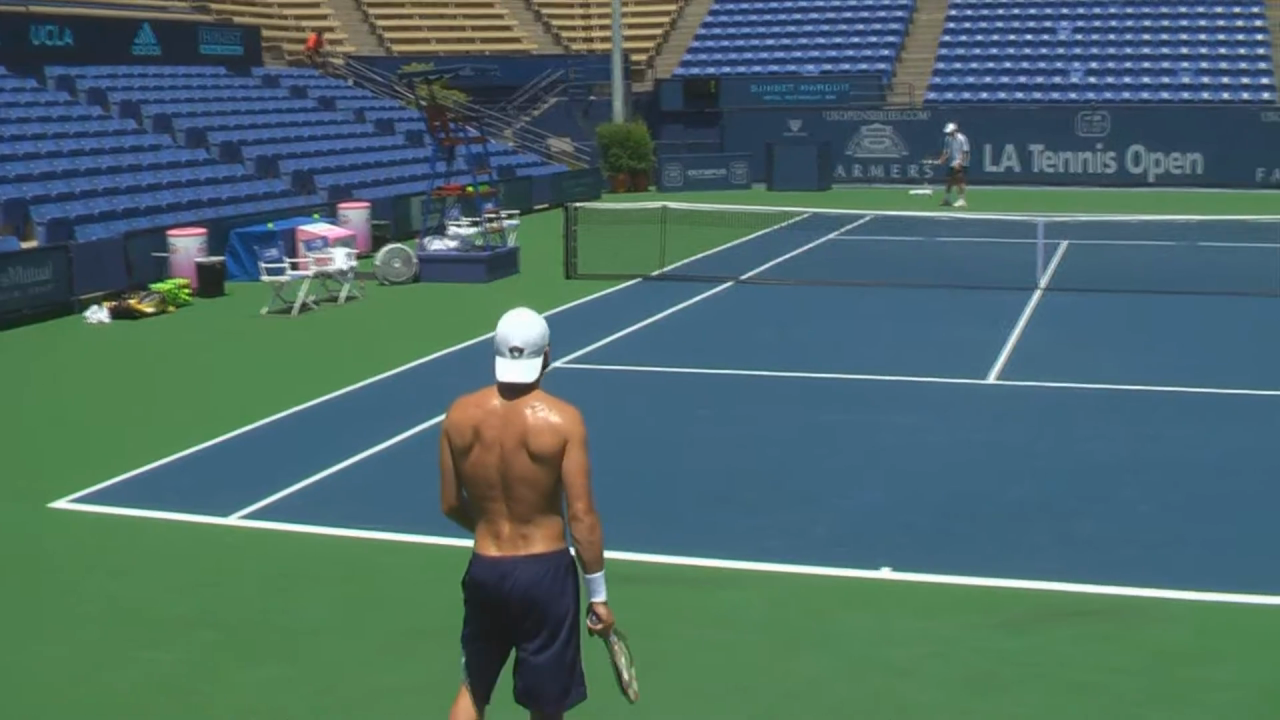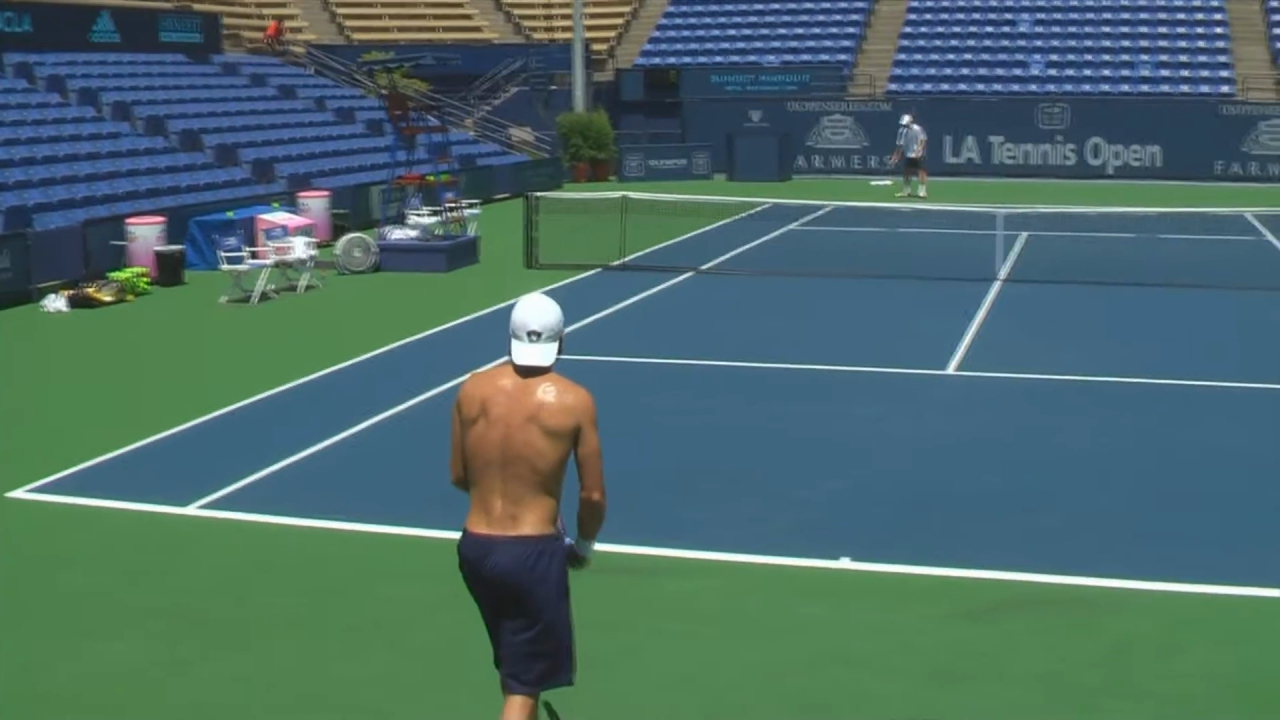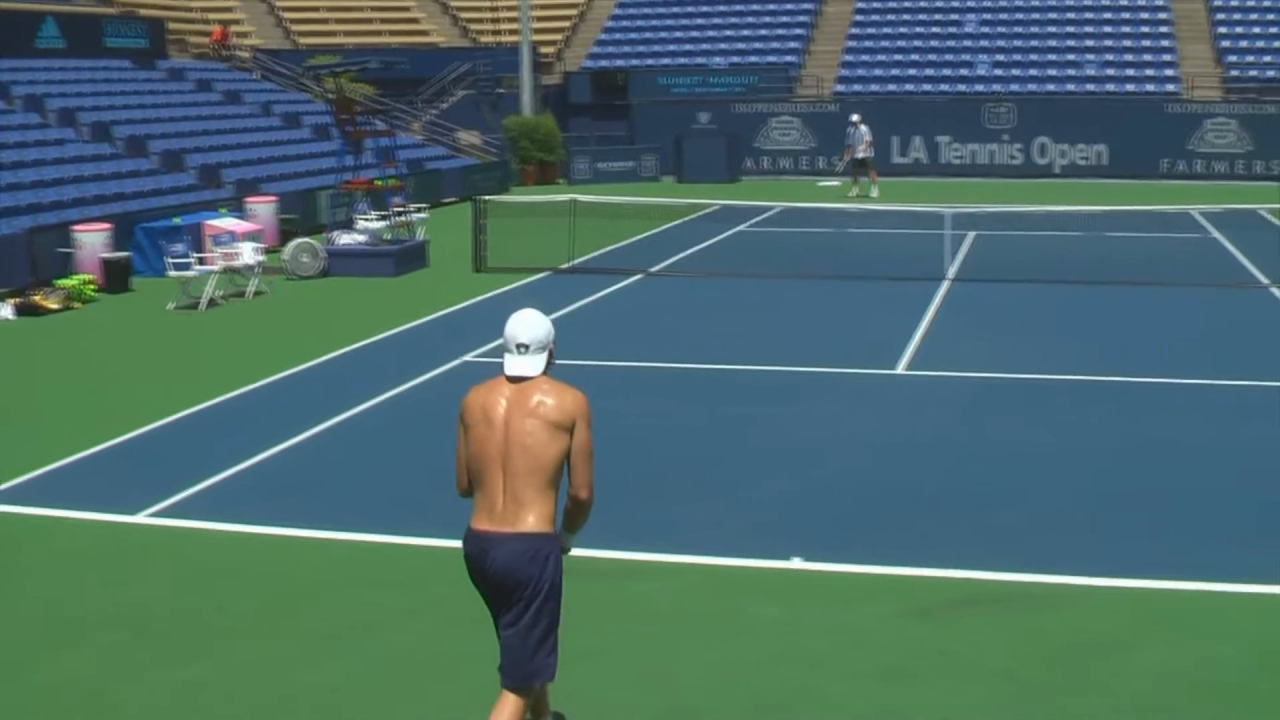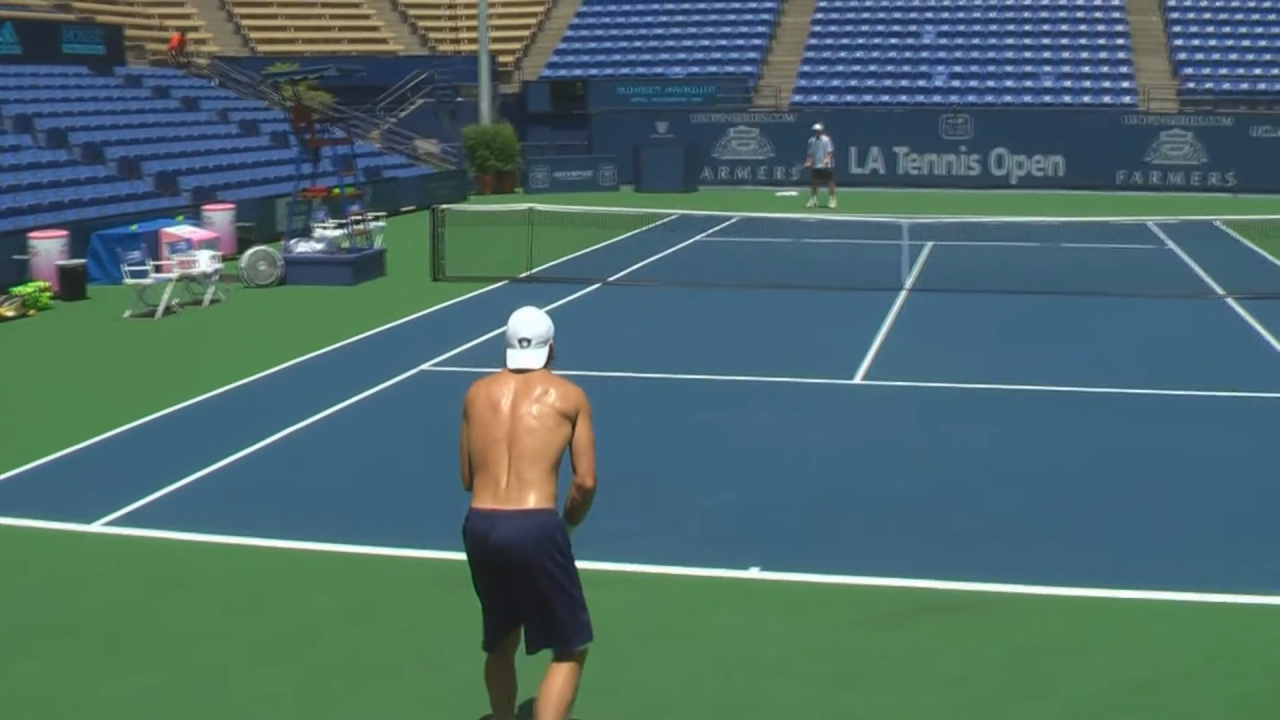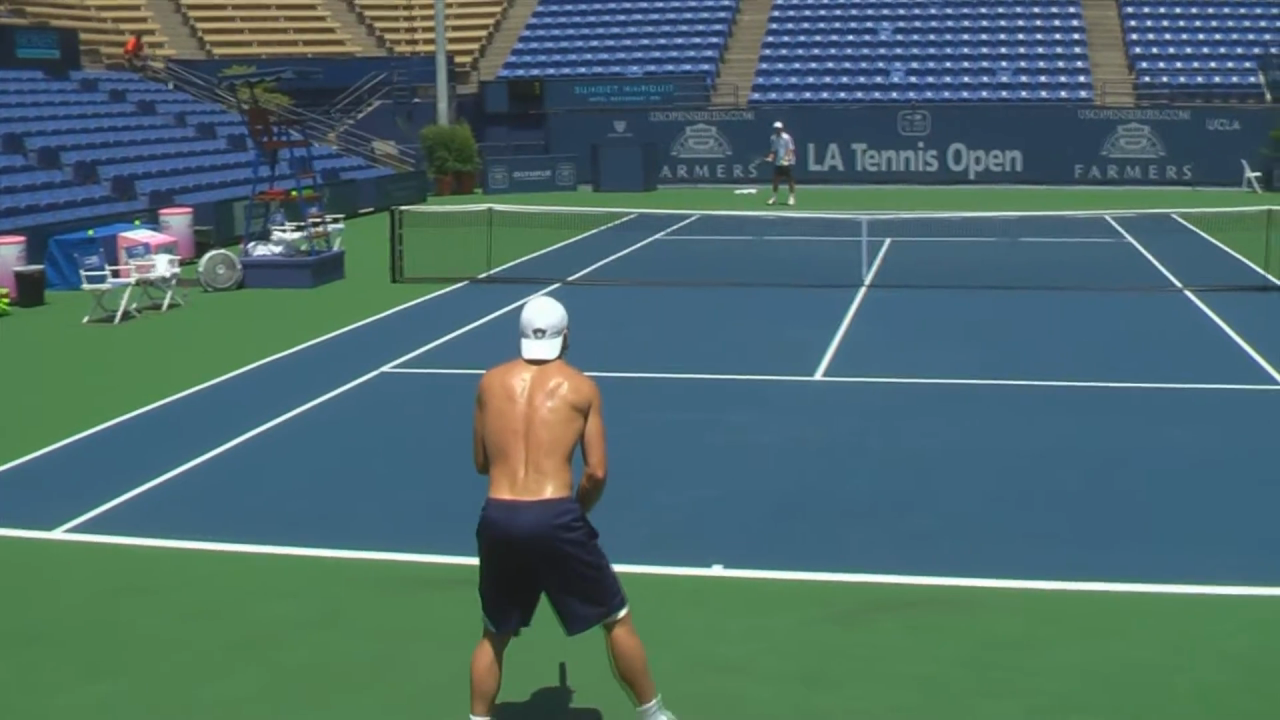
dt=1s
person 1, frame 1
left shoulder: (460, 414)
right shoulder: (561, 419)
left elbow: (451, 505)
right elbow: (581, 515)
right wrist: (598, 595)
left hip: (484, 569)
right hip: (545, 571)
left knee: (474, 684)
person 1, frame 2
left shoulder: (472, 389)
right shoulder: (573, 400)
left elbow: (459, 476)
right elbow: (593, 495)
right wrist: (583, 546)
left hip: (475, 547)
right hip: (532, 552)
left knee: (514, 659)
right knee: (523, 683)
person 1, frame 3
left shoulder: (474, 399)
right shoulder: (569, 401)
left elbow: (464, 486)
right elbow: (581, 493)
right wrist: (566, 536)
left hip: (479, 545)
right hip: (530, 548)
left knee: (526, 654)
right knee: (519, 684)
person 1, frame 4
left shoulder: (477, 393)
right shoulder: (569, 396)
right elbow: (586, 482)
right wrist: (568, 524)
left hip: (480, 527)
right hip: (535, 528)
left knee: (501, 645)
right knee: (571, 652)
person 1, frame 5
left shoulder: (489, 382)
right shoulder: (582, 388)
right elbow: (596, 473)
left hip: (497, 517)
right hip: (554, 518)
left knee: (495, 633)
right knee: (617, 620)
